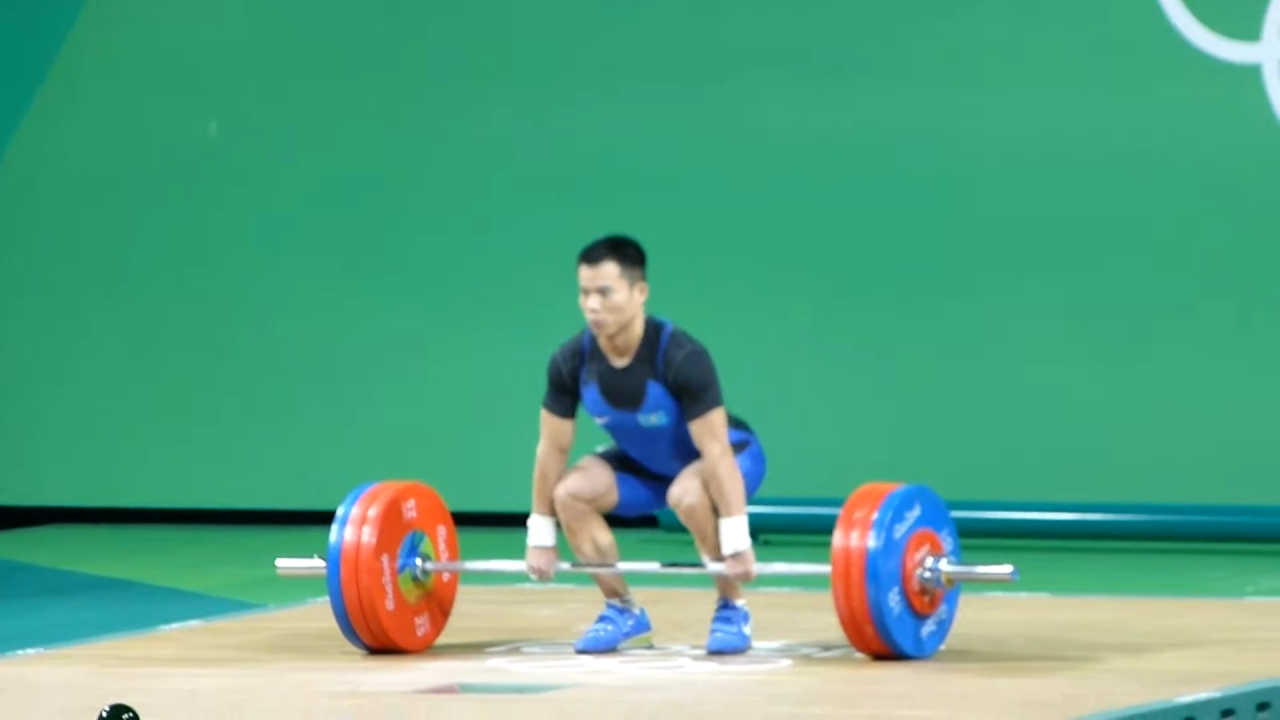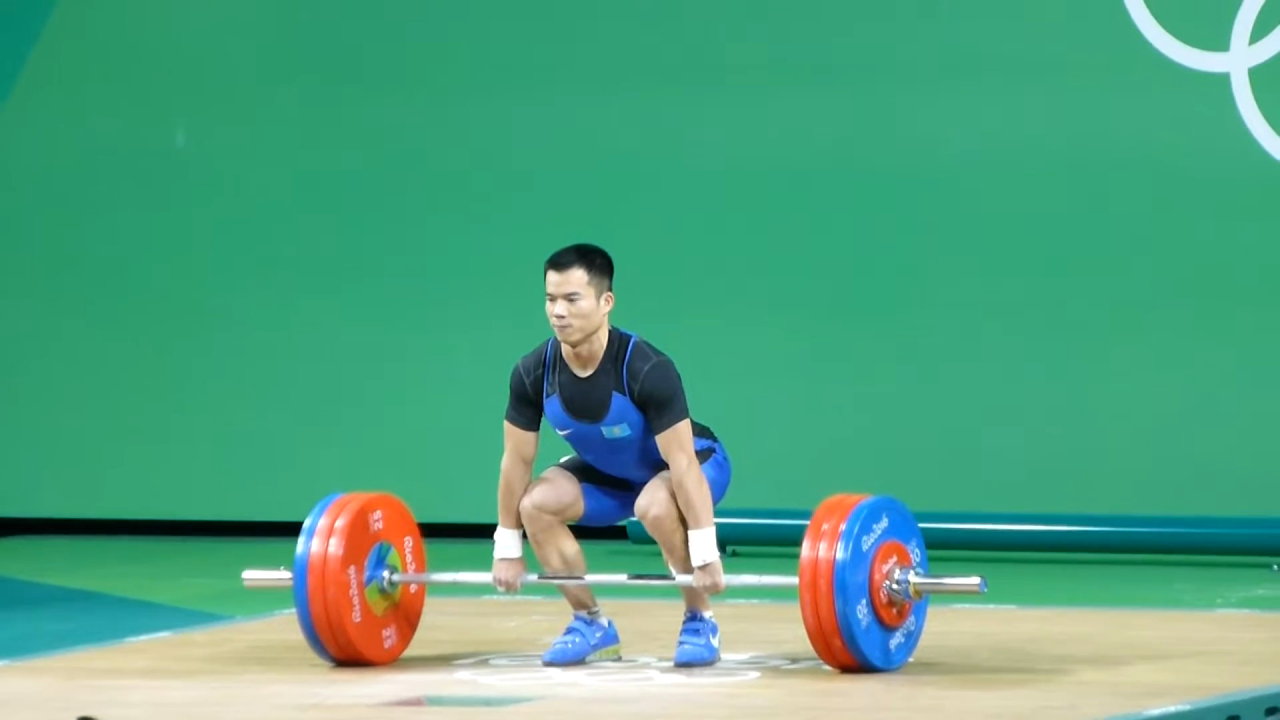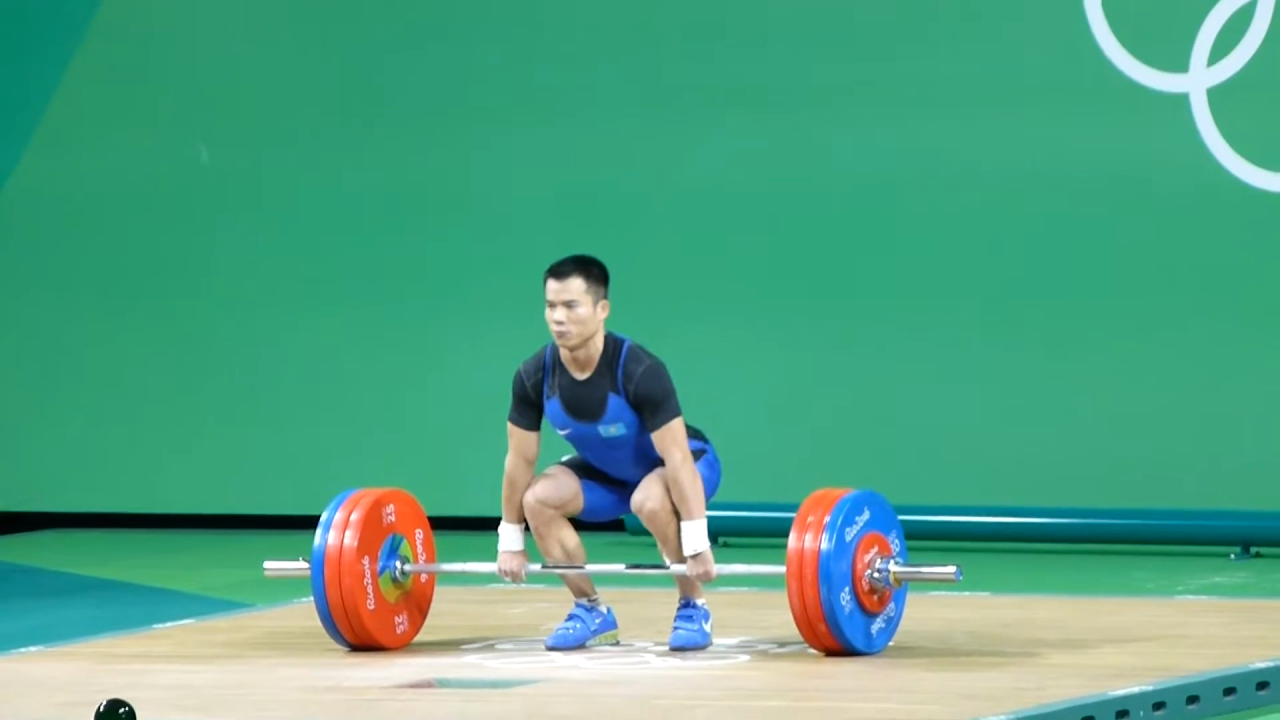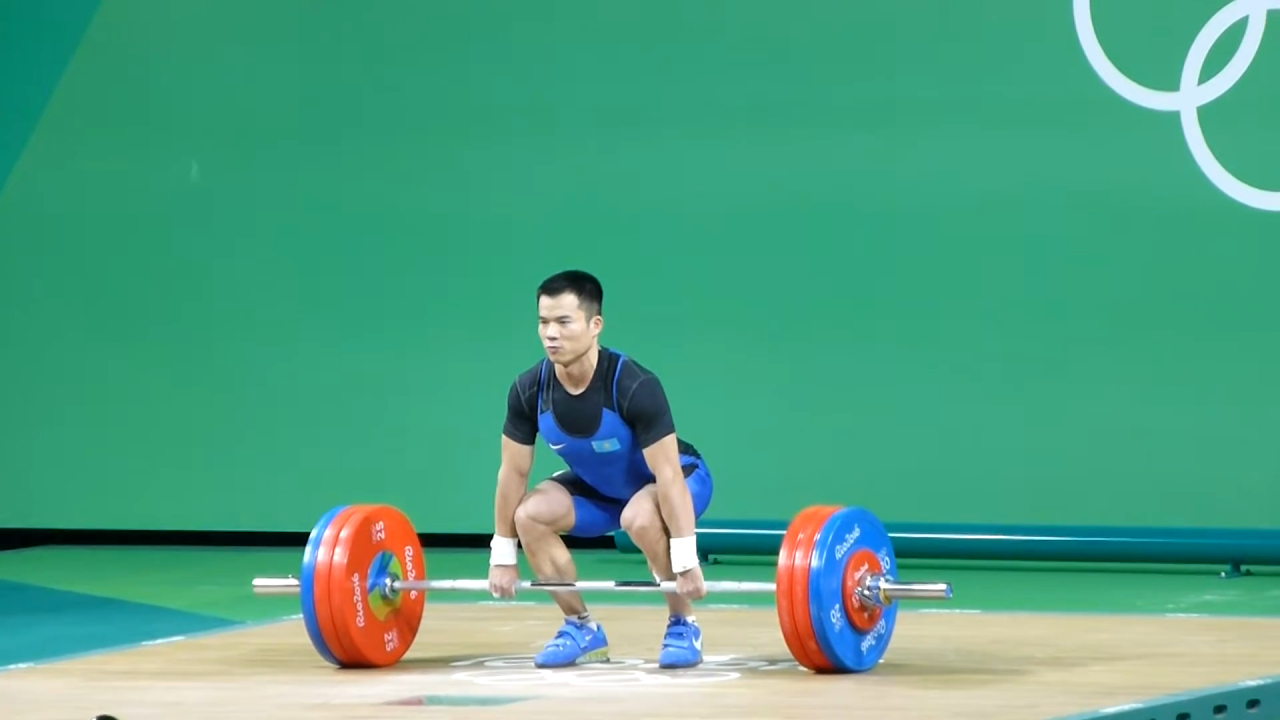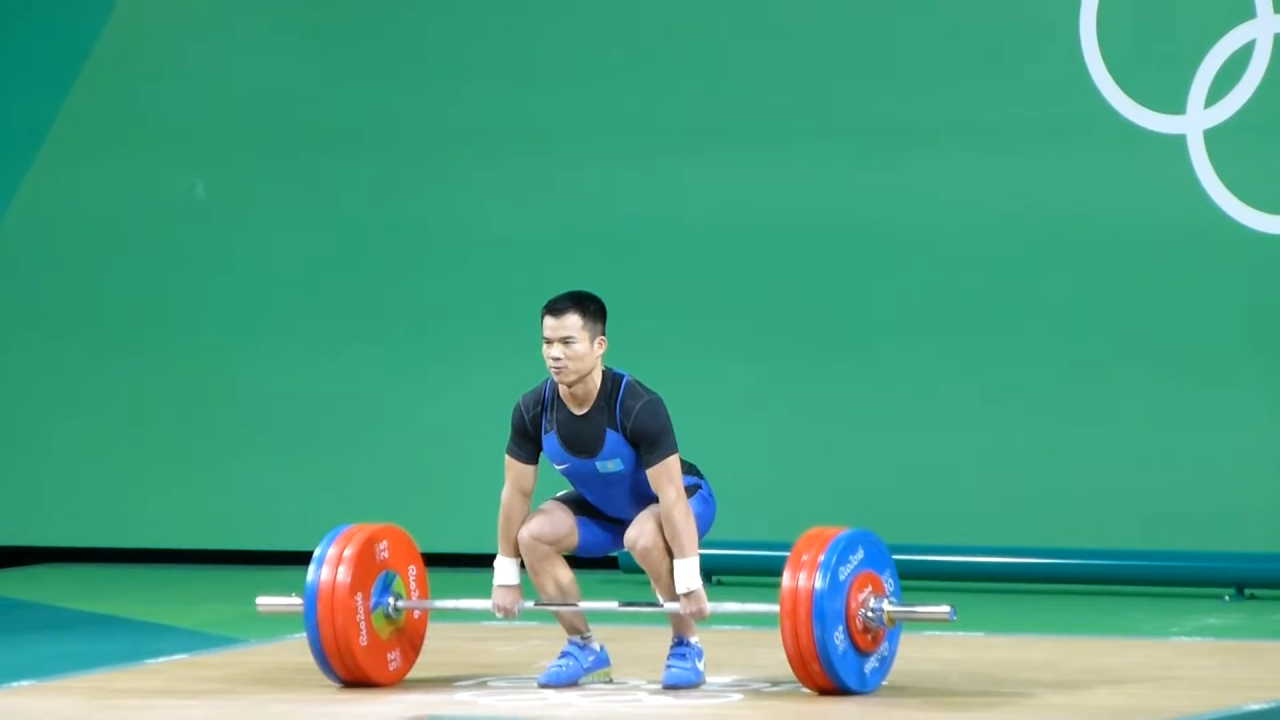
dt=1s
person 1, frame 1
left shoulder: (680, 356)
right shoulder: (570, 361)
left elbow: (715, 450)
right elbow: (552, 447)
left wrist: (737, 541)
right wrist: (541, 536)
left hip: (729, 454)
right hip: (647, 461)
left knee: (689, 494)
right knee: (570, 491)
left ankle: (732, 609)
right ankle: (623, 610)
person 1, frame 2
left shoulder: (646, 368)
right shoulder: (533, 371)
left elbow: (682, 463)
right elbow: (516, 460)
left wrist: (705, 553)
right wrist: (508, 548)
left hip: (694, 460)
right hip: (610, 470)
left knee: (655, 506)
right knee: (536, 503)
left ankle: (700, 622)
right ankle: (591, 622)
person 1, frame 3
left shoulder: (639, 370)
right shoulder: (534, 375)
left elbow: (676, 459)
right elbow: (520, 459)
left wrist: (697, 544)
right wrist: (511, 541)
left hip: (685, 461)
right hip: (608, 469)
left knee: (651, 500)
right knee: (539, 498)
left ankle: (693, 608)
right ankle: (592, 610)
person 1, frame 4
left shoulder: (633, 385)
right shoulder: (529, 389)
left elbow: (668, 475)
right elbow: (513, 472)
left wrist: (687, 561)
right wrist: (503, 556)
left hip: (679, 476)
right hip: (600, 484)
left knee: (641, 517)
right knee: (530, 514)
left ankle: (683, 626)
right ankle: (582, 627)
person 1, frame 5
left shoulder: (637, 405)
right shoulder: (533, 409)
left elbow: (670, 496)
right elbow: (516, 491)
left wrist: (689, 582)
right wrist: (506, 576)
left hip: (681, 496)
right hip: (604, 504)
left knee: (644, 537)
right knee: (533, 534)
left ankle: (686, 647)
right ankle: (585, 647)
